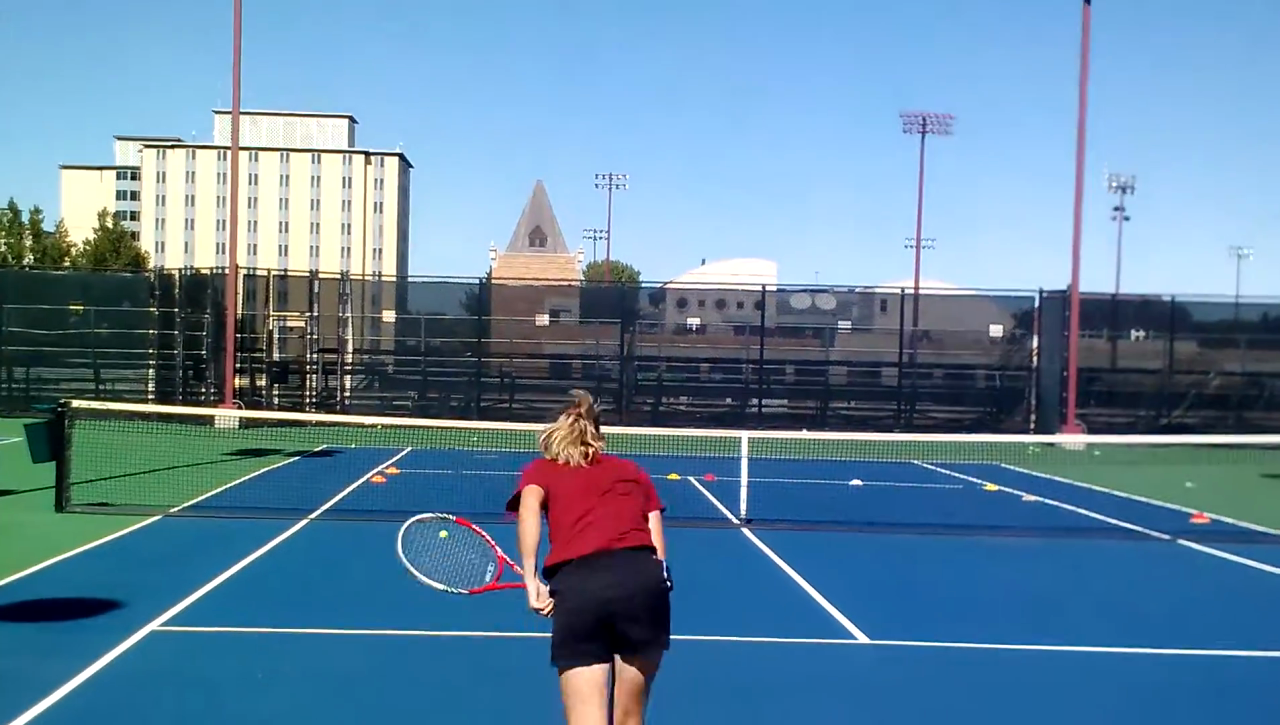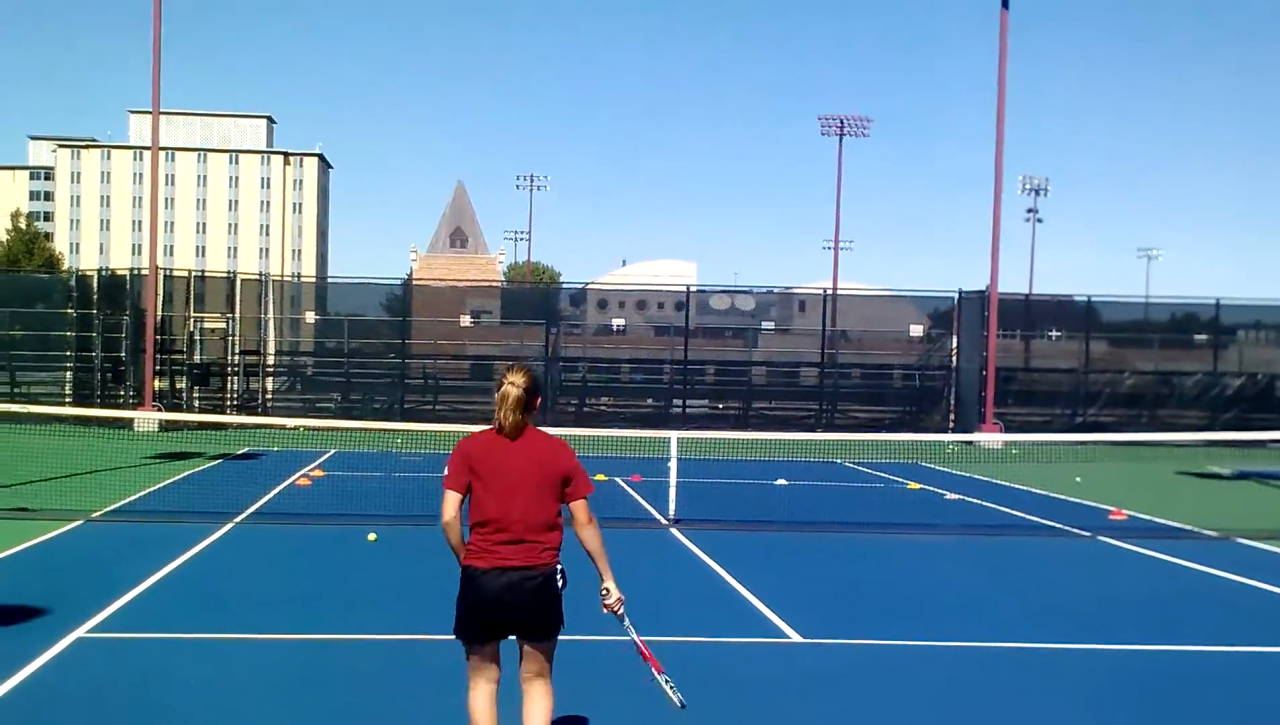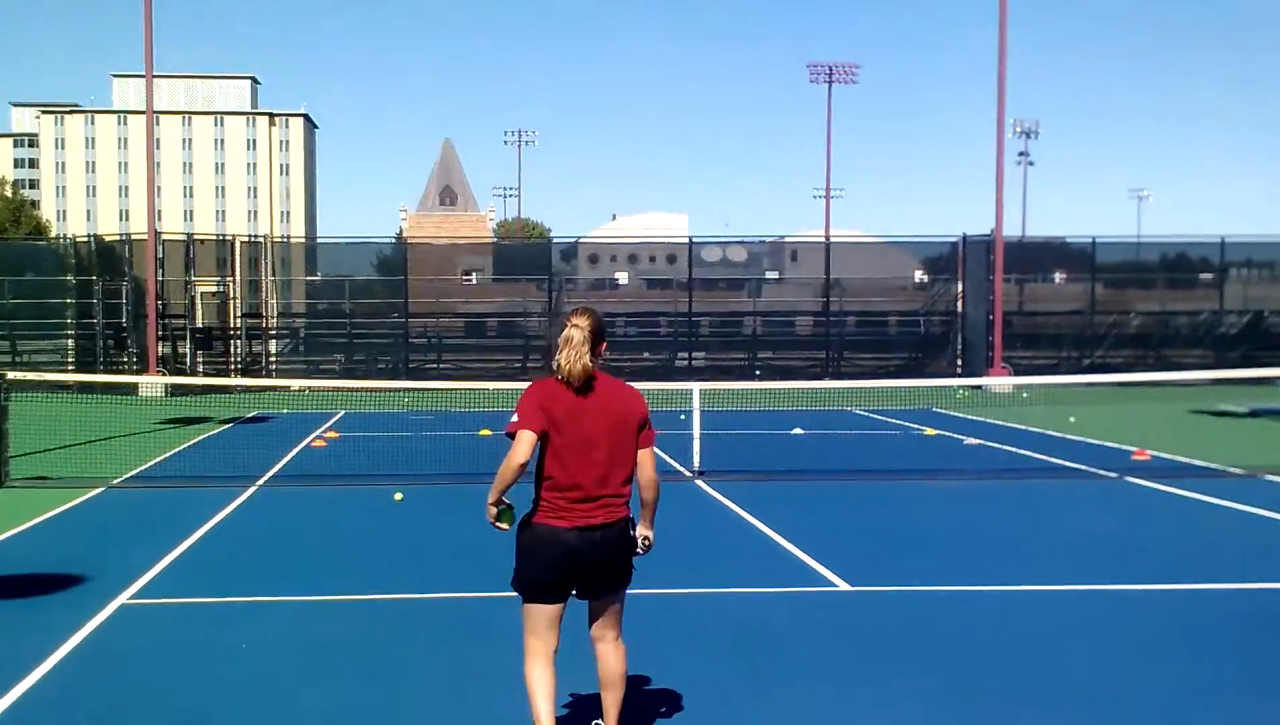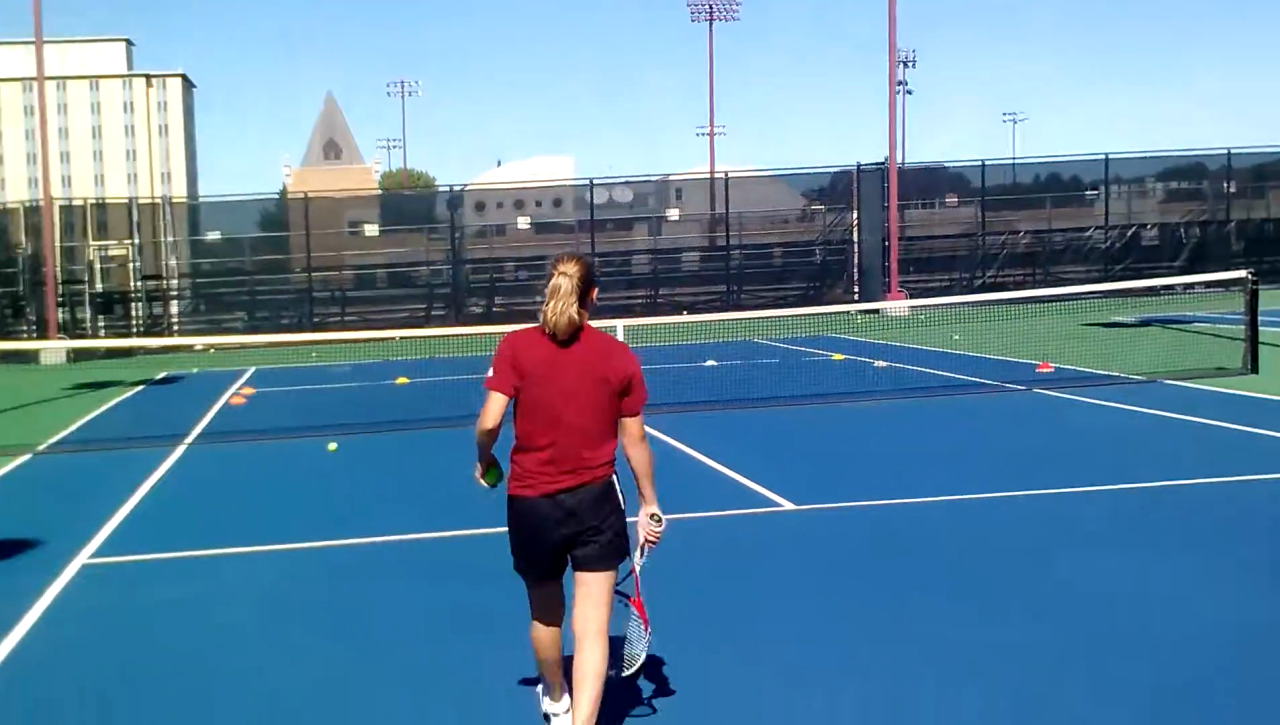
dt=0.7s
person 1, frame 1
left shoulder: (541, 471)
right shoulder: (634, 472)
left elbow: (530, 505)
right elbow: (657, 545)
left wrist: (531, 578)
left hip: (578, 585)
right hip: (644, 577)
person 1, frame 2
left shoulder: (469, 448)
right shoulder: (560, 453)
left elbow: (449, 517)
right elbow: (584, 523)
left wrist: (466, 561)
right wrist: (607, 578)
left hip: (482, 579)
right hip: (539, 579)
left knee: (482, 680)
right knee: (537, 680)
person 1, frame 3
left shoulder: (541, 394)
right shoulder: (632, 399)
left elbow: (519, 457)
right elbow: (647, 474)
left wrist: (494, 499)
right wrist: (646, 522)
left hip: (548, 534)
right hip: (611, 534)
left knee: (539, 650)
right knee: (608, 636)
person 1, frame 4
left shoulder: (516, 346)
right shoulder: (620, 357)
left elbow: (488, 422)
right elbow: (634, 439)
left wrist: (484, 458)
right wrist: (649, 502)
left hip: (530, 502)
right hip: (595, 501)
left knee: (544, 612)
right knee: (592, 630)
